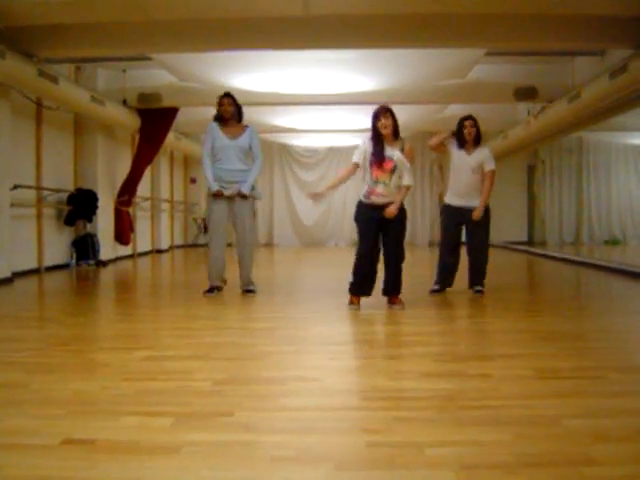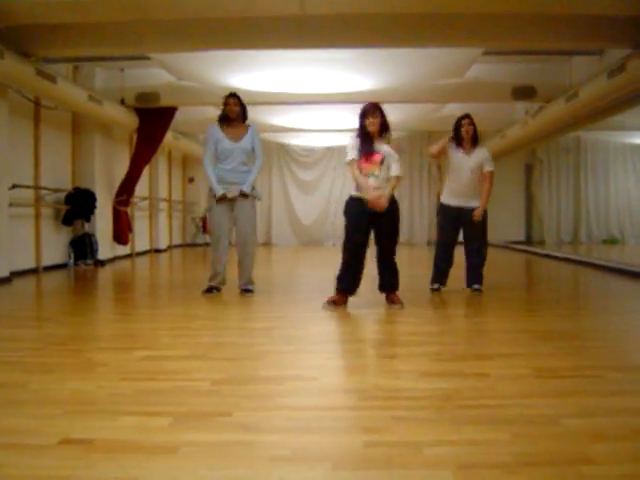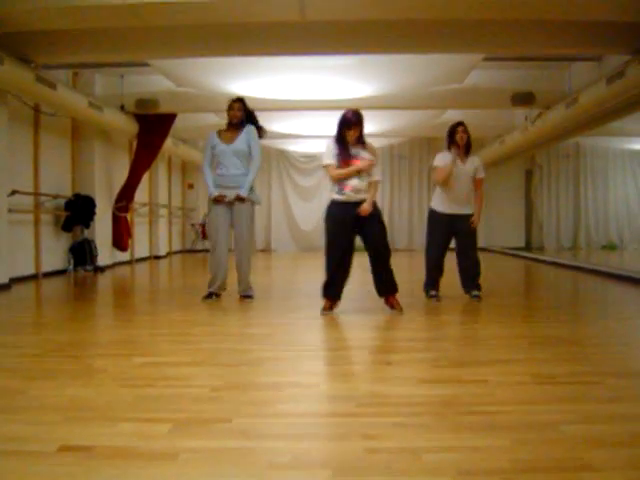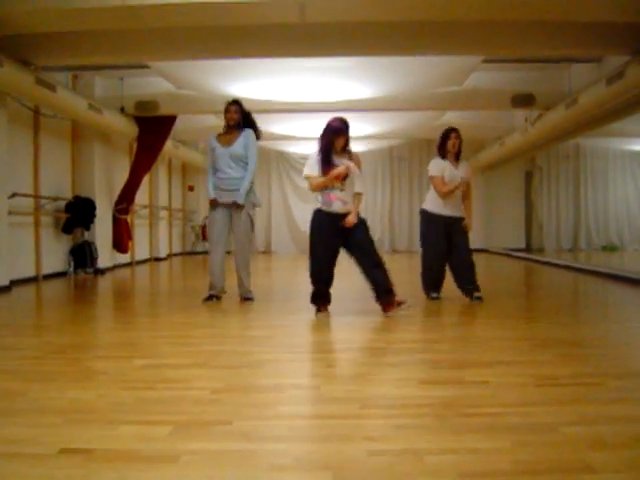
dt=0.2s
person 1, frame 1
left shoulder: (249, 131)
right shoulder: (213, 128)
left elbow: (258, 160)
right elbow: (206, 158)
left wrist: (247, 186)
right wrist: (212, 185)
left hip: (242, 188)
right hip: (219, 188)
left knee: (246, 237)
right knee: (216, 236)
left ankle: (247, 283)
right ankle: (216, 282)
person 1, frame 2
left shoulder: (251, 130)
right shoulder: (215, 130)
left elbow: (259, 160)
right elbow: (207, 161)
left wrist: (248, 186)
right wrist: (216, 188)
left hip: (243, 189)
right hip: (221, 188)
left knee: (247, 237)
right knee: (219, 237)
left ankle: (246, 282)
right ankle: (216, 282)
person 1, frame 3
left shoulder: (250, 131)
right shoulder: (214, 136)
left elbow: (256, 161)
right elbow: (207, 166)
left wrist: (245, 190)
right wrist: (212, 191)
left hip: (242, 193)
right hip: (219, 193)
left knee: (244, 241)
right knee: (217, 241)
left ankle: (245, 289)
right ankle: (216, 288)
person 1, frame 4
left shoulder: (248, 134)
right shoulder: (214, 140)
left elbow: (252, 165)
right elbow: (210, 170)
left wrist: (242, 195)
right wrist: (211, 193)
left hip: (242, 196)
right hip: (219, 196)
left knee: (243, 243)
right knee: (216, 243)
left ankle: (245, 291)
right ankle: (216, 290)
person 2, frame 1
left shoulder: (403, 150)
right shoulder: (368, 146)
left elbow: (407, 183)
right elbow: (350, 170)
left wrist: (397, 205)
right wrist: (326, 189)
left hip: (393, 209)
right hip: (368, 208)
left knee: (394, 253)
right knee: (367, 252)
left ankle: (393, 295)
right ankle: (356, 294)
person 2, frame 2
left shoulder: (390, 145)
right shoulder: (357, 142)
left elbow: (395, 175)
right elbow: (354, 170)
left wrist: (386, 197)
right wrist: (369, 192)
left hip: (385, 202)
right hip: (359, 202)
left knee: (386, 249)
right knee: (352, 248)
left ankle: (391, 292)
right ankle: (342, 293)
person 2, frame 3
left shoulder: (368, 150)
right shoulder: (333, 147)
left elbow: (375, 180)
right elbow: (333, 174)
left wrist: (369, 202)
right wrist: (358, 167)
left hip: (365, 206)
right hip: (340, 207)
left knee: (380, 251)
right knee: (337, 254)
left ankle: (389, 295)
right ankle: (330, 298)
person 2, frame 4
left shoulder: (352, 159)
right shoulder: (318, 157)
left elbow: (359, 191)
right elbow: (313, 185)
left wrist: (354, 213)
right wrist: (334, 174)
left hip: (350, 217)
right hip: (325, 217)
left knee: (370, 257)
right knee: (322, 264)
left ankle: (388, 300)
right ankle: (321, 304)
person 3, frame 1
left shoulder: (485, 152)
right shoulder: (453, 148)
left elbow: (489, 181)
right elbow: (432, 144)
left wrist: (481, 207)
right wrist: (451, 133)
left hip: (476, 207)
right hip: (451, 206)
left knee: (477, 247)
right knee: (448, 246)
left ankle: (477, 283)
right ankle: (441, 282)
person 3, frame 2
left shoulder: (483, 153)
right shoulder: (451, 149)
left elbow: (487, 182)
right elbow: (432, 152)
left wrist: (482, 207)
right wrist: (449, 138)
left hip: (474, 207)
right hip: (448, 205)
left knee: (475, 246)
right knee: (444, 244)
left ankle: (475, 282)
right ankle: (437, 281)
person 3, frame 3
left shoulder: (475, 161)
right shoulder: (443, 157)
left elbow: (479, 189)
right elbow: (439, 180)
left wrist: (477, 214)
right wrist: (452, 159)
left hip: (465, 214)
right hip: (440, 213)
left knee: (468, 253)
right knee: (435, 252)
left ankle: (472, 288)
right ankle: (431, 288)
person 3, frame 4
left shoulder: (464, 166)
right shoulder: (436, 164)
left elbow: (466, 195)
right elbow: (442, 191)
left wrist: (468, 217)
right wrist: (458, 183)
left hip: (456, 217)
right hip: (434, 215)
left knee: (463, 254)
right knee: (435, 255)
left ankle: (471, 289)
right ankle: (432, 289)
